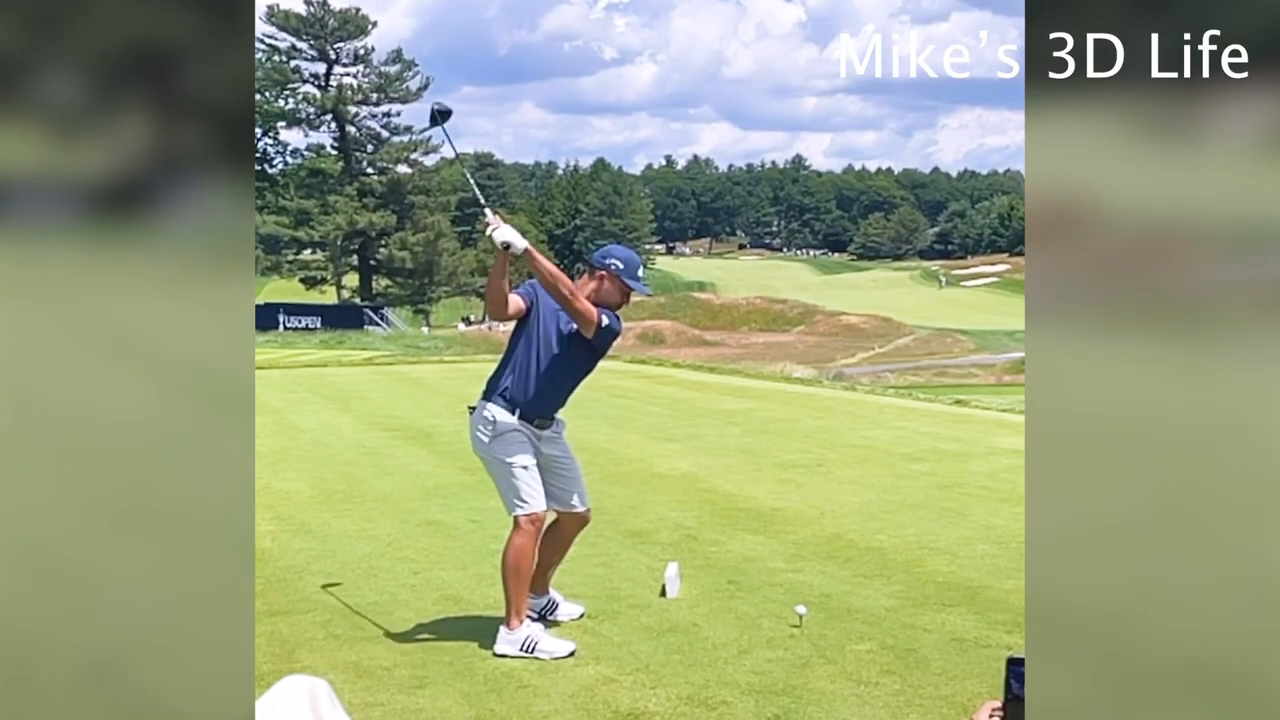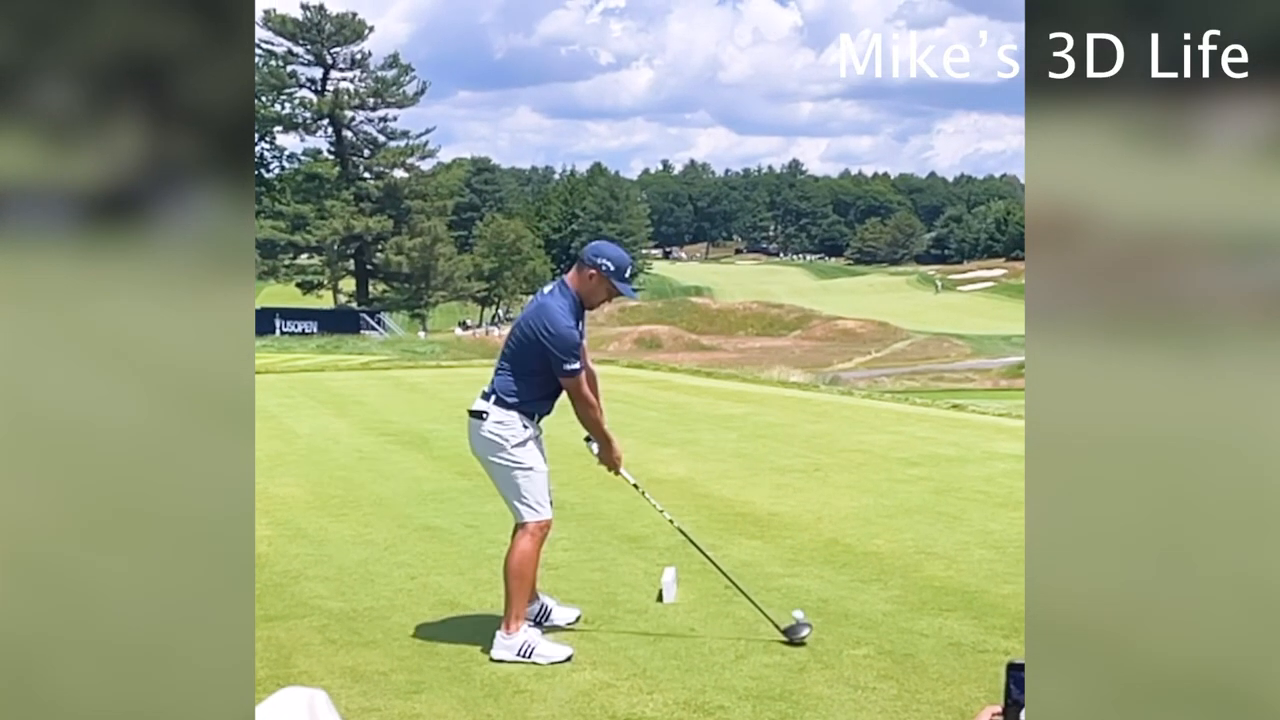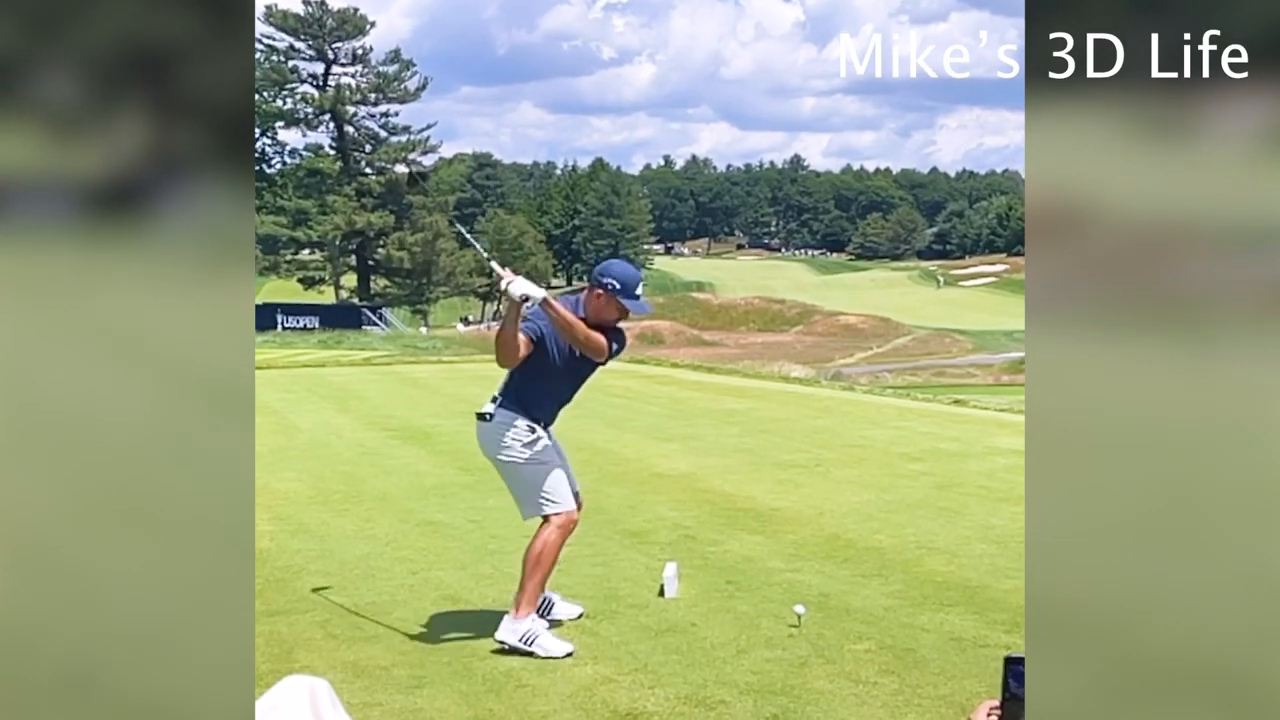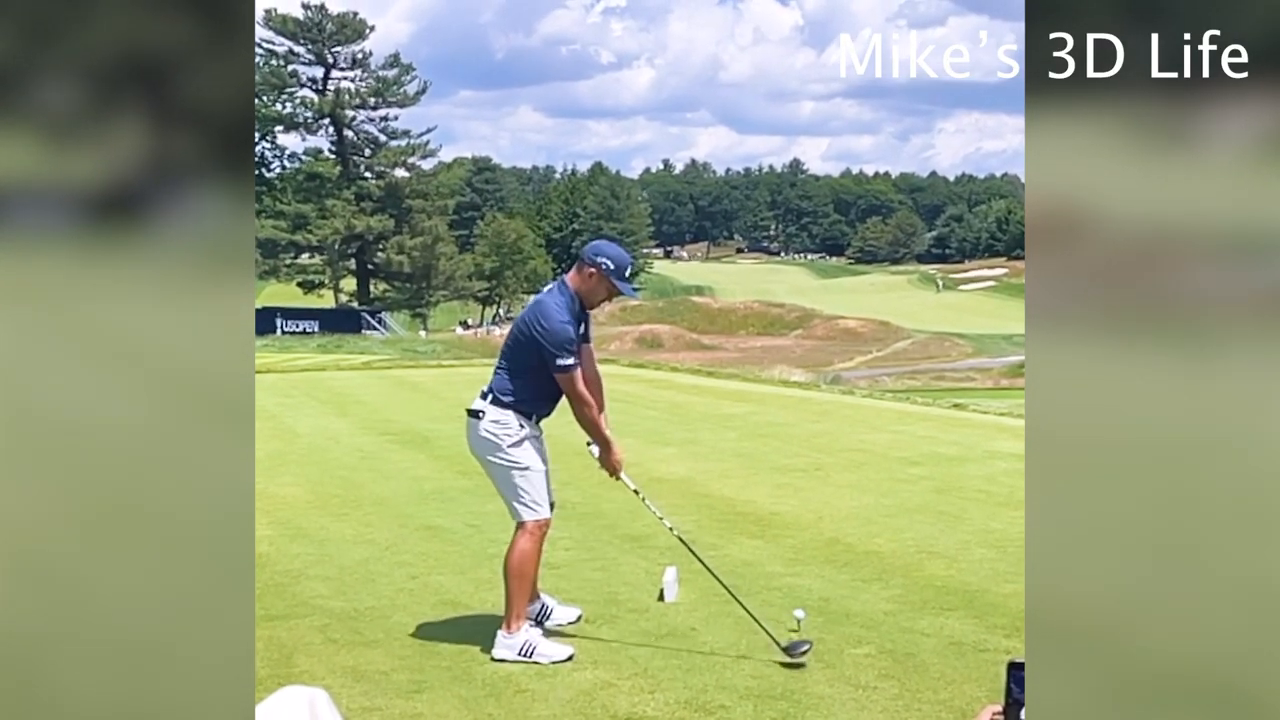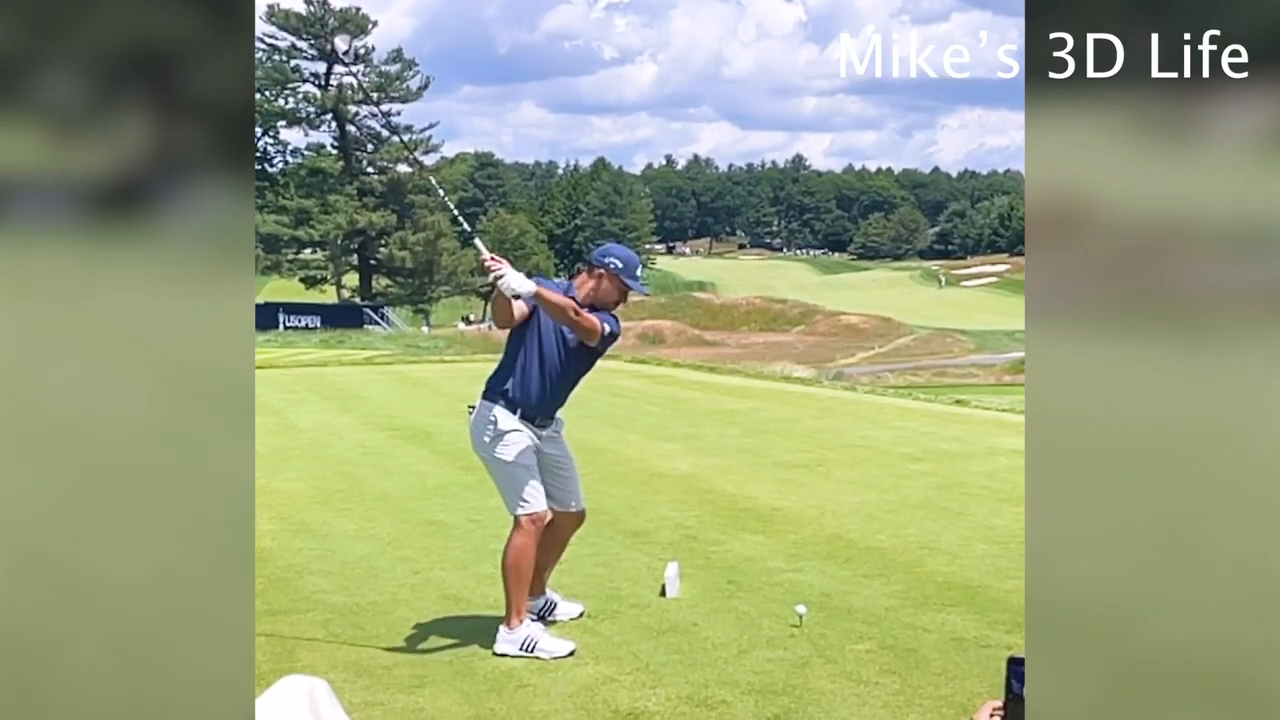
dt=1s
person 1, frame 1
left shoulder: (607, 324)
right shoulder: (538, 291)
left elbow: (569, 301)
right elbow: (498, 310)
left wrist: (524, 249)
right wrist: (501, 256)
left hip: (545, 427)
right hip: (501, 419)
left knee: (575, 515)
right knee: (530, 516)
left ankle: (537, 596)
right ankle: (515, 629)
person 1, frame 2
left shoulder: (562, 304)
right shoulder: (558, 321)
left elbow: (586, 373)
right elbow: (580, 396)
left wrist: (601, 434)
right wrist: (605, 441)
left hip: (514, 422)
right hip: (505, 425)
left knee: (533, 514)
right knee: (535, 520)
left ankle: (529, 603)
right ankle: (512, 634)
person 1, frame 3
left shoulder: (610, 338)
right shoulder: (543, 311)
left elbow: (587, 342)
right elbow: (507, 358)
left wrist: (545, 301)
right wrist: (515, 306)
left hip: (533, 429)
right hip: (511, 427)
left knee: (568, 508)
right knee: (560, 516)
left ankle: (535, 598)
right ankle: (519, 622)
person 1, frame 4
left shoulder: (574, 307)
right shoulder: (554, 317)
left elbow: (590, 373)
right elbow: (577, 394)
left wrist: (605, 434)
right wrist: (606, 445)
left hip: (520, 424)
right hip: (503, 425)
left knee: (539, 512)
right knee: (533, 521)
left ankle: (531, 602)
right ankle: (512, 634)
person 1, frame 5
left shoulder: (606, 325)
right shoulder: (541, 291)
left elbow: (577, 321)
right elbow: (505, 318)
left wrist: (529, 287)
right wrist: (505, 286)
left hip: (545, 427)
right hip: (502, 420)
left knee: (570, 513)
right knee: (531, 516)
left ankle: (535, 597)
right ankle: (514, 629)
